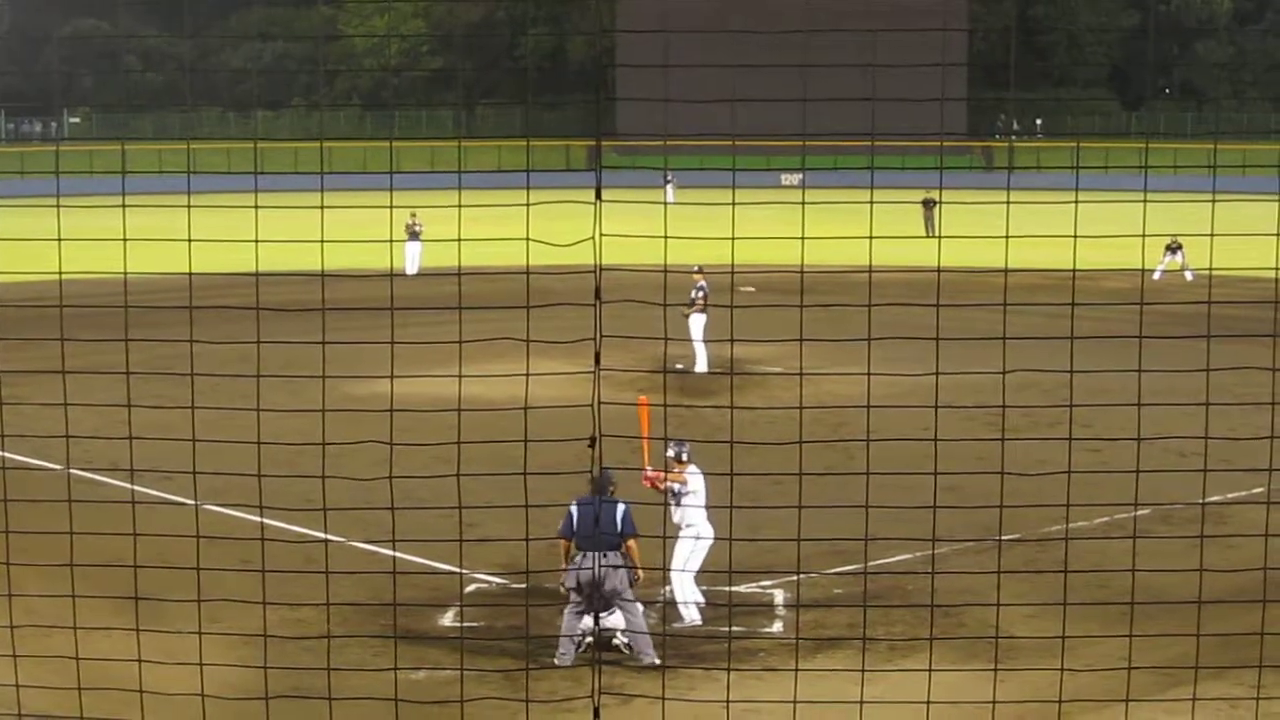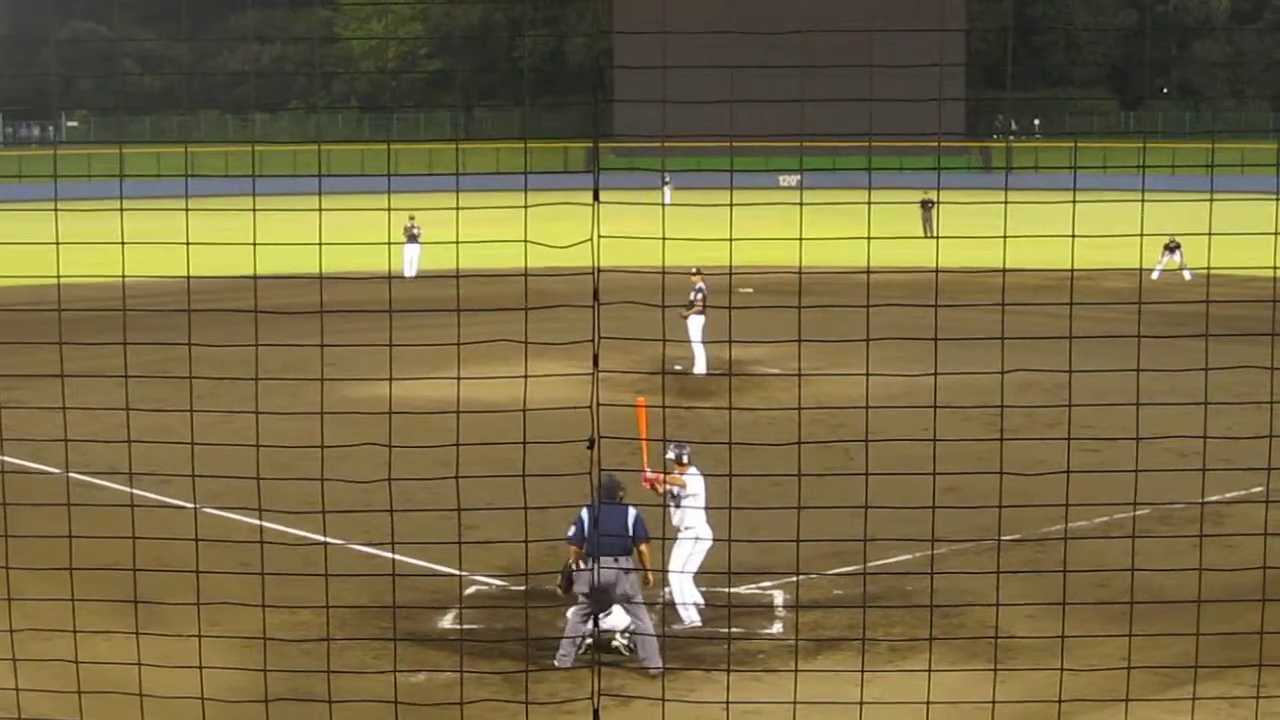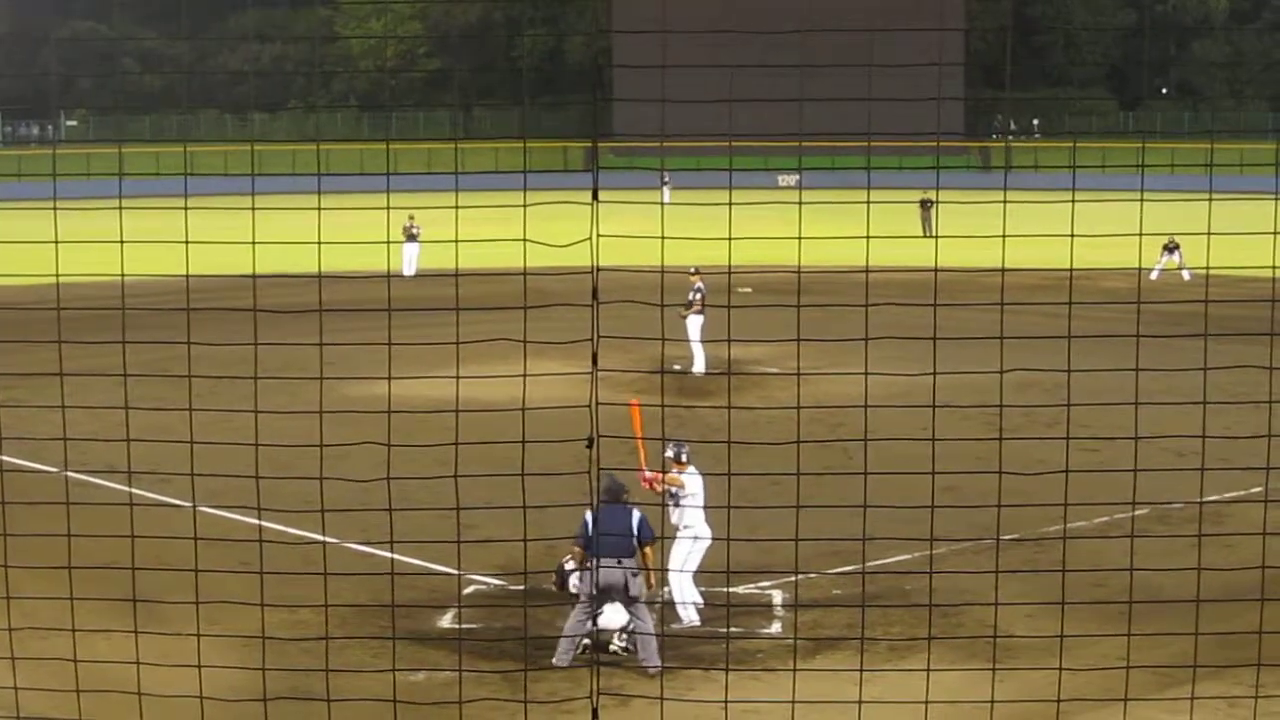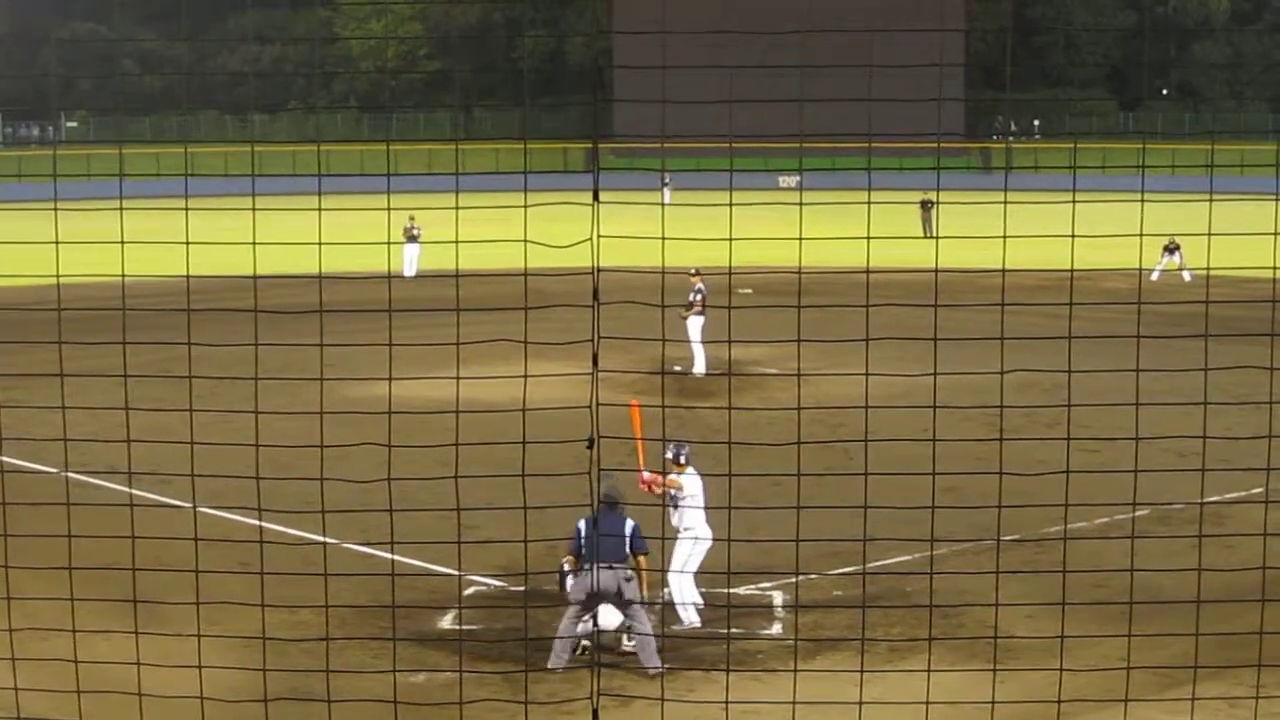
dt=0.2s
person 1, frame 1
left shoulder: (576, 506)
right shoulder: (620, 507)
left elbow: (565, 540)
right elbow: (630, 542)
left wrist: (565, 563)
right wrist: (637, 567)
left hip: (583, 565)
right hip: (612, 565)
left knee: (573, 612)
right knee: (631, 611)
left ankle: (564, 657)
right ankle: (648, 656)
person 1, frame 2
left shoulder: (587, 512)
right shoulder: (631, 512)
left elbow: (575, 547)
right elbow: (642, 547)
left wrist: (577, 569)
right wrist: (647, 571)
left hip: (594, 569)
right hip: (622, 570)
left knee: (579, 615)
right knee: (640, 616)
left ankle: (564, 659)
right ankle: (653, 663)
person 1, frame 3
left shoulder: (591, 514)
right shoulder: (635, 514)
left elbow: (578, 550)
right elbow: (647, 550)
left wrist: (582, 571)
right wrist: (650, 574)
left hip: (596, 572)
right hip: (626, 572)
left knee: (579, 615)
right knee: (641, 617)
left ankle: (562, 658)
right ankle: (652, 663)
person 1, frame 4
left shoulder: (585, 523)
right shoulder: (629, 523)
left elbow: (572, 557)
right elbow: (640, 558)
left wrist: (577, 581)
right wrist: (643, 587)
left hip: (588, 576)
right hip: (618, 576)
left knee: (571, 619)
right knee: (638, 620)
left ankle: (556, 662)
right ankle: (653, 664)
person 2, frame 1
left shoulder: (694, 475)
right shoulder: (676, 474)
left elbow: (681, 479)
right elbow: (665, 489)
left wrist: (657, 475)
right wrist: (653, 481)
left hip: (697, 531)
right hip: (687, 531)
left knee: (679, 572)
right knee: (680, 570)
left ankle: (691, 617)
right ankle: (696, 599)
person 2, frame 2
left shoulder: (695, 478)
right shoulder: (676, 475)
left elbow: (680, 482)
right elbow: (664, 491)
left wrist: (657, 477)
right wrist: (653, 483)
left hip: (696, 533)
right hip: (686, 533)
left knee: (677, 574)
right knee: (678, 572)
left ankle: (691, 618)
right ankle: (695, 601)
person 2, frame 3
left shoulder: (693, 477)
right shoulder: (675, 474)
left elbow: (678, 483)
right elbow: (663, 490)
left wrist: (656, 476)
right wrist: (652, 483)
left hip: (694, 533)
right hip: (685, 532)
left knee: (676, 573)
right knee: (680, 571)
left ankle: (690, 617)
right ankle: (694, 600)
person 2, frame 4
left shoulder: (692, 478)
right shoulder: (675, 476)
left elbow: (676, 485)
right elbow: (663, 493)
left wrist: (654, 478)
right wrist: (651, 485)
left hip: (695, 535)
right hip: (687, 534)
left knee: (676, 576)
right knee: (681, 573)
left ankle: (691, 619)
right ankle: (694, 601)
